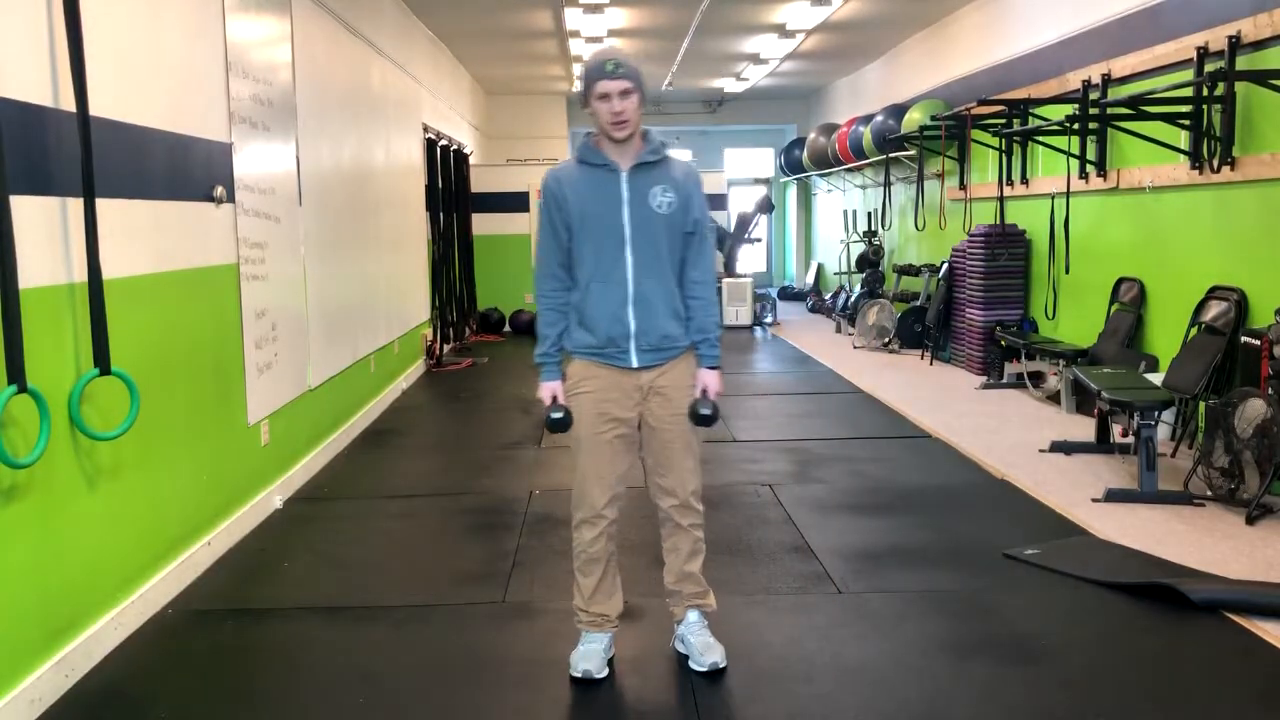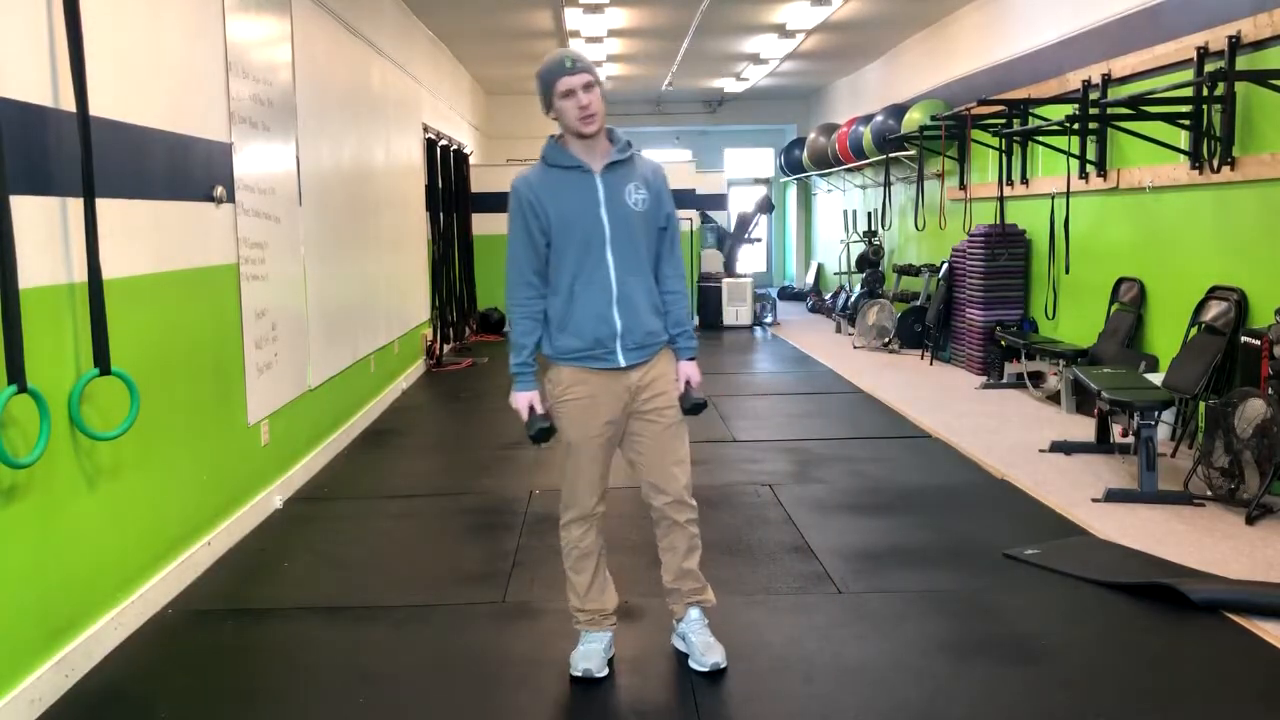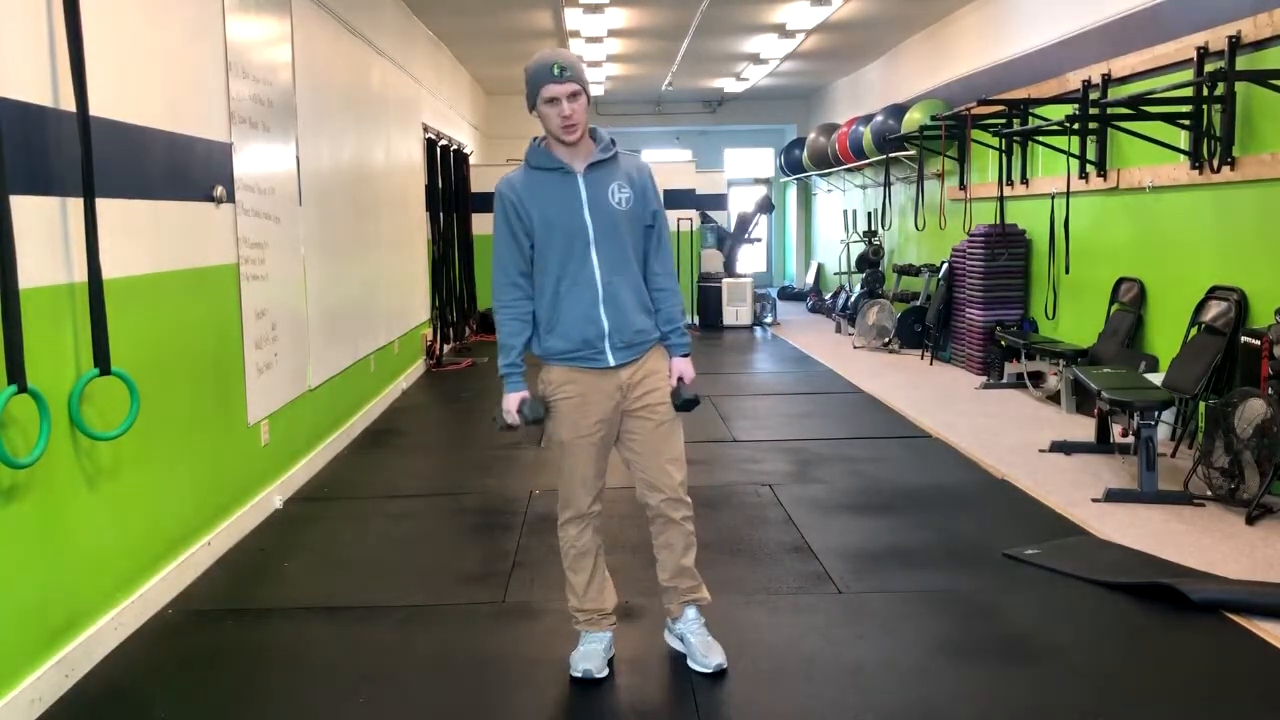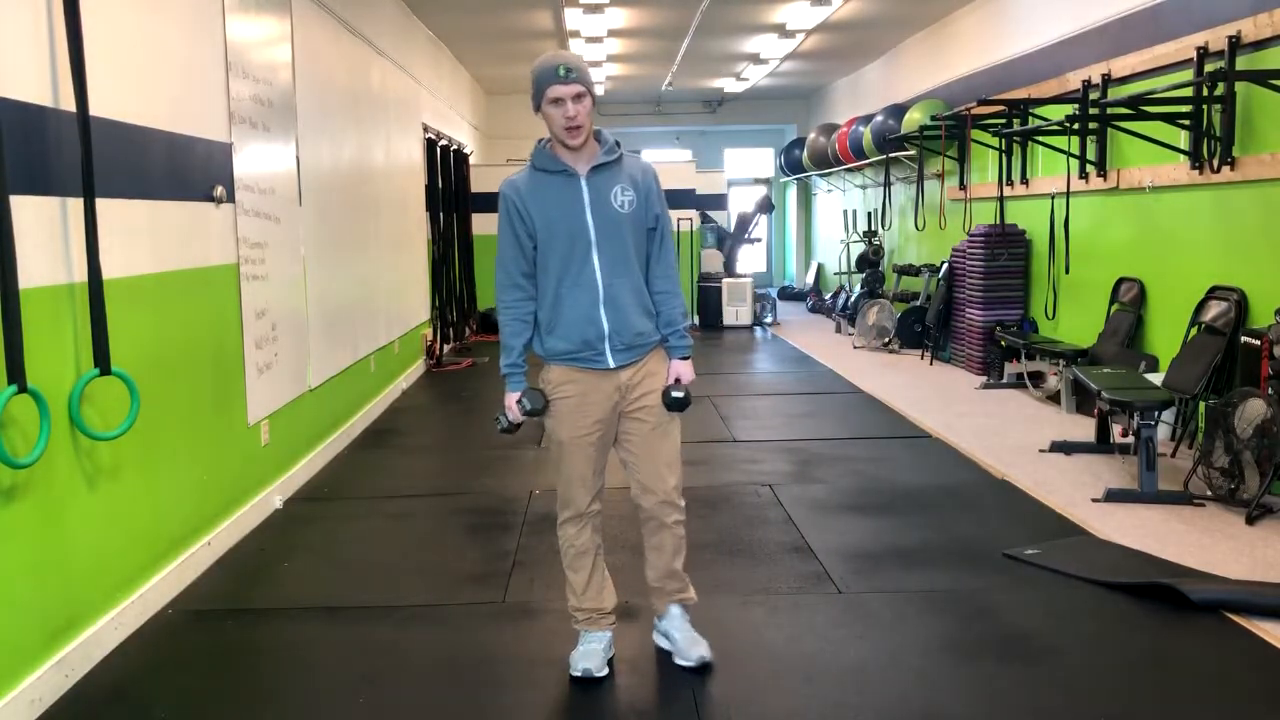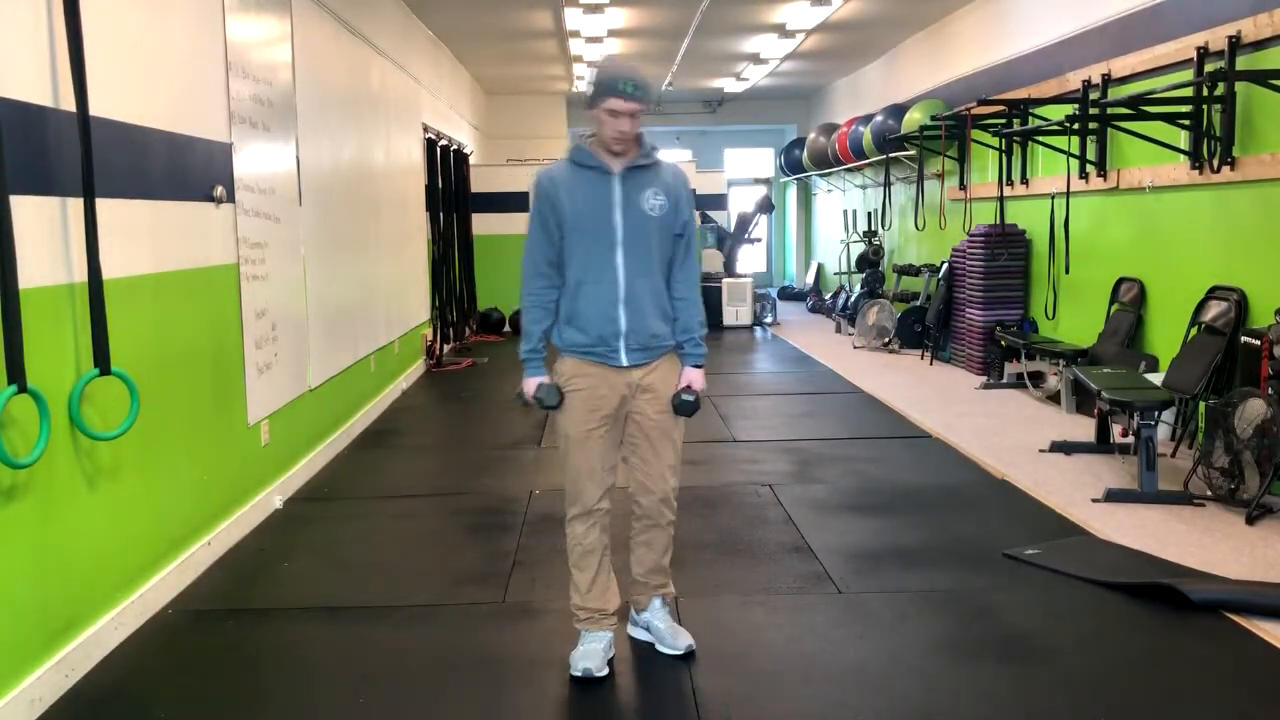
dt=0.4s
person 1, frame 1
left shoulder: (680, 179)
right shoulder: (563, 184)
left elbow: (699, 276)
right elbow: (552, 283)
left wrist: (709, 358)
right wrist: (548, 367)
left hip: (672, 367)
right hip: (594, 370)
left knee: (681, 501)
right knee: (595, 509)
left ankle: (690, 617)
right ankle: (596, 628)
person 1, frame 2
left shoulder: (648, 176)
right shoulder: (533, 188)
left elbow: (670, 272)
right elbow: (525, 289)
left wrist: (686, 350)
right wrist: (523, 376)
left hip: (654, 366)
right hip: (578, 375)
left knee: (674, 499)
right knee: (581, 509)
left ankle: (690, 617)
right ankle: (594, 628)
person 1, frame 3
left shoulder: (634, 174)
right shoulder: (516, 191)
left elbow: (660, 268)
right elbow: (512, 291)
left wrist: (679, 345)
right wrist: (512, 378)
left hip: (646, 363)
right hip: (570, 374)
left knee: (670, 496)
right knee: (579, 509)
left ankle: (686, 617)
right ankle: (594, 628)
person 1, frame 4
left shoulder: (639, 176)
right shoulder: (521, 192)
left elbow: (664, 271)
right elbow: (516, 291)
left wrist: (679, 349)
right wrist: (514, 377)
left hip: (646, 365)
right hip: (570, 375)
left knee: (663, 498)
right knee: (578, 509)
left ankle: (671, 614)
right ankle: (594, 628)
person 1, frame 5
left shoulder: (671, 183)
right shoulder: (555, 183)
left elbow: (685, 278)
right elbow: (540, 280)
left wrist: (694, 356)
right wrist: (533, 362)
left hip: (658, 366)
right hip: (583, 367)
left knee: (657, 500)
right knee: (587, 503)
left ankle: (651, 607)
right ankle: (595, 626)
